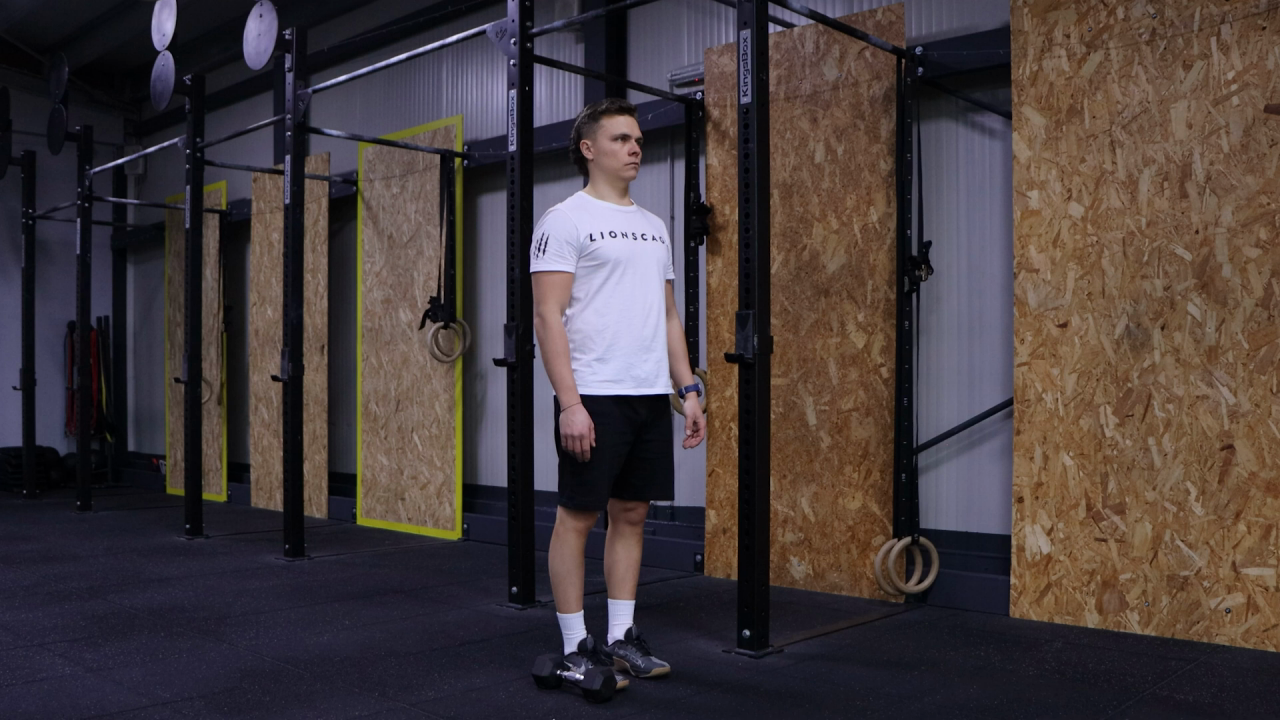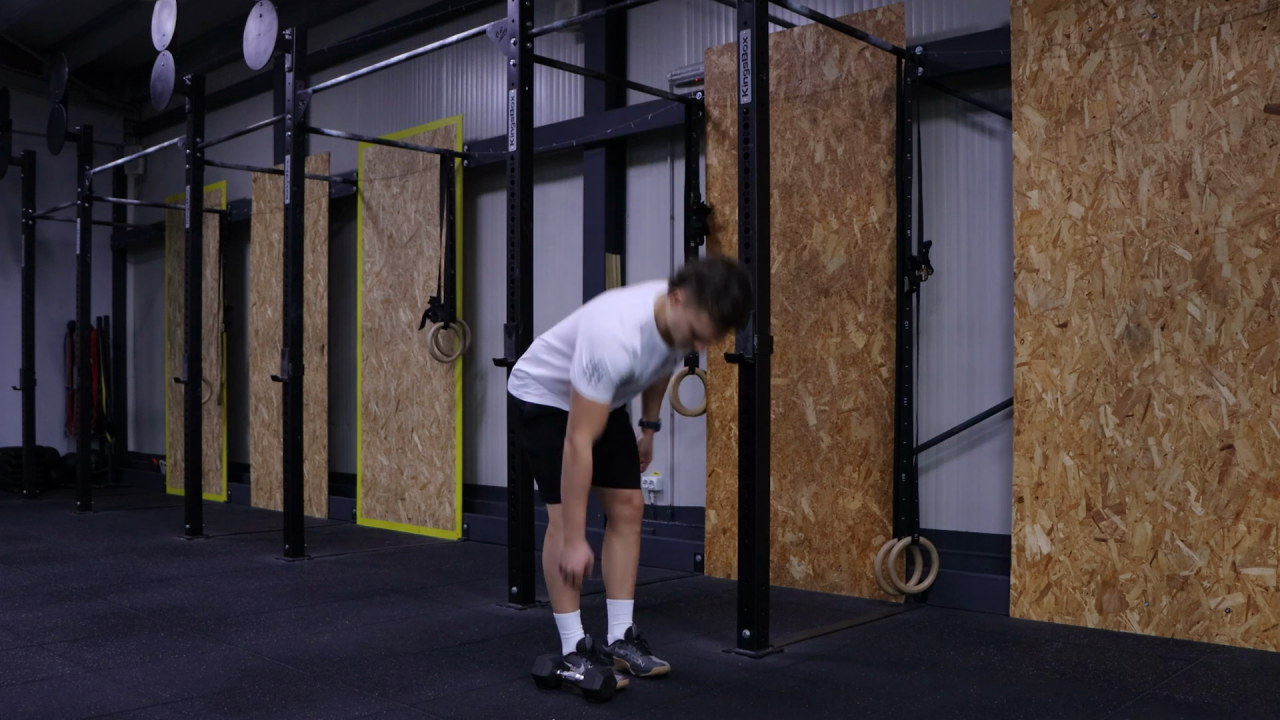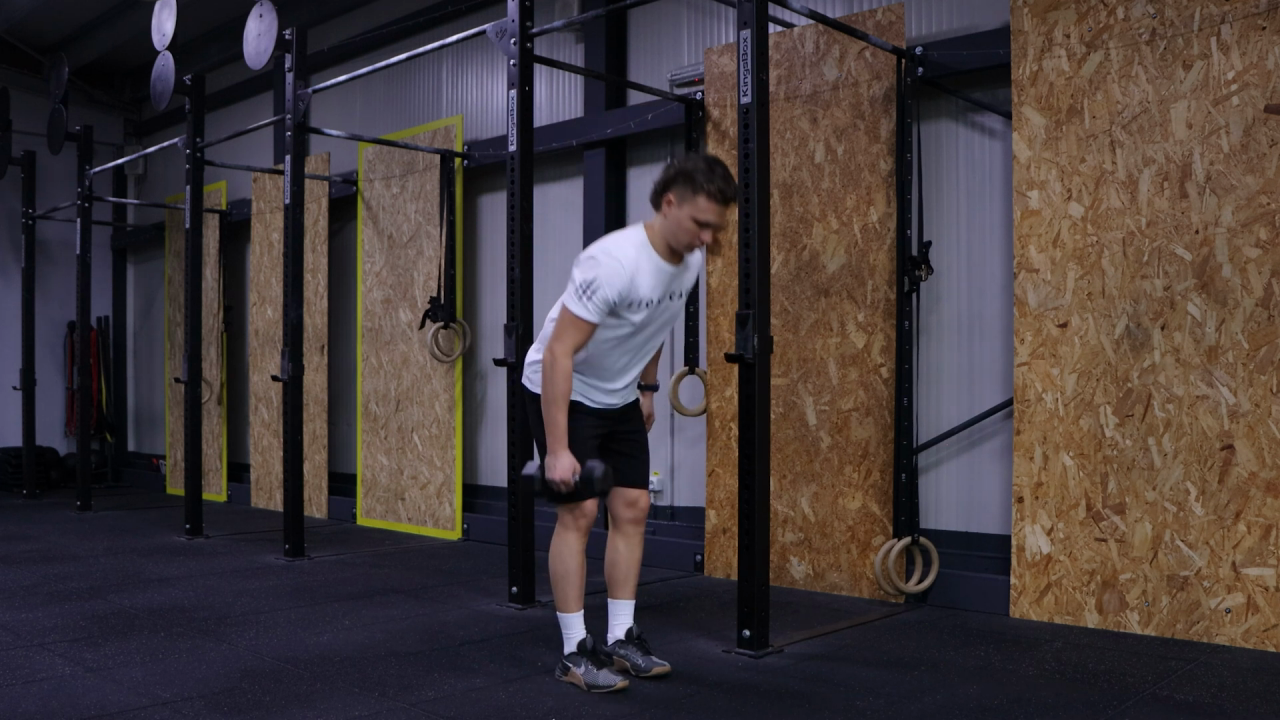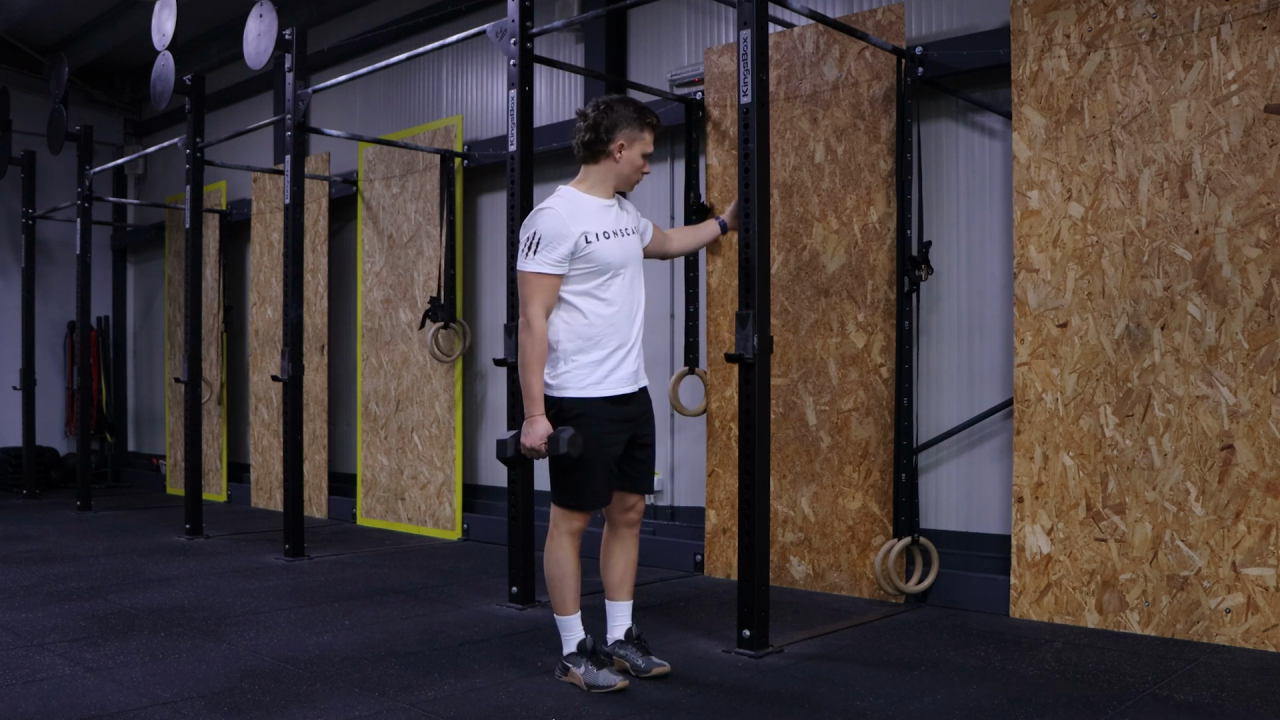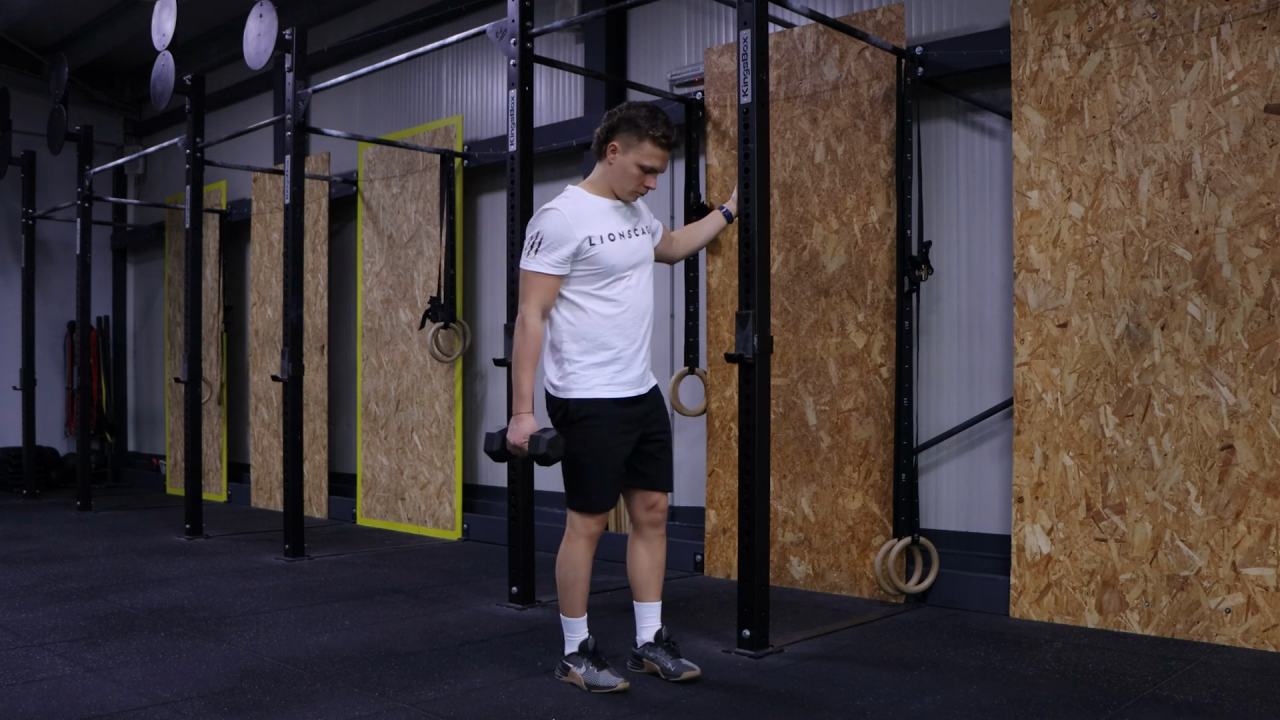
dt=1s
person 1, frame 1
left shoulder: (654, 228)
right shoulder: (565, 221)
left elbow: (667, 317)
right elbow: (548, 318)
left wrist: (688, 390)
right wrist: (570, 403)
left hip: (649, 397)
right hip: (594, 398)
left knee: (631, 516)
right knee: (578, 518)
left ankle: (620, 638)
right ankle: (575, 647)
person 1, frame 2
left shoulder: (694, 317)
right shoulder: (615, 338)
right elbow: (578, 446)
left wrist: (649, 426)
right wrist: (574, 541)
left hip: (598, 399)
right hip: (544, 396)
left knee: (628, 509)
right knee: (564, 514)
left ankle: (620, 639)
right ankle: (573, 647)
person 1, frame 3
left shoulder: (688, 263)
right shoulder: (614, 263)
right elbow: (558, 354)
left wrist: (648, 387)
right wrist: (557, 449)
left hip: (618, 398)
right hip: (567, 396)
left knee: (632, 509)
right knee: (579, 514)
left ankle: (621, 638)
right ankle: (575, 650)
person 1, frame 4
left shoulder: (622, 213)
right shoulder: (556, 217)
left elbow: (666, 241)
right elbow: (533, 320)
left wrist: (725, 221)
right wrist: (534, 413)
left hip: (631, 393)
right hip: (581, 400)
left knee: (628, 513)
right knee: (571, 521)
left ankle: (620, 638)
right ankle: (573, 650)
person 1, frame 5
left shoulder: (635, 212)
right shoulder: (562, 218)
left elbow: (671, 246)
right elbow: (531, 317)
left wrist: (730, 209)
right wrist: (522, 410)
left hip: (643, 392)
right hip: (588, 400)
left knee: (652, 512)
right knee: (588, 524)
left ankle: (650, 642)
right ankle: (576, 651)
